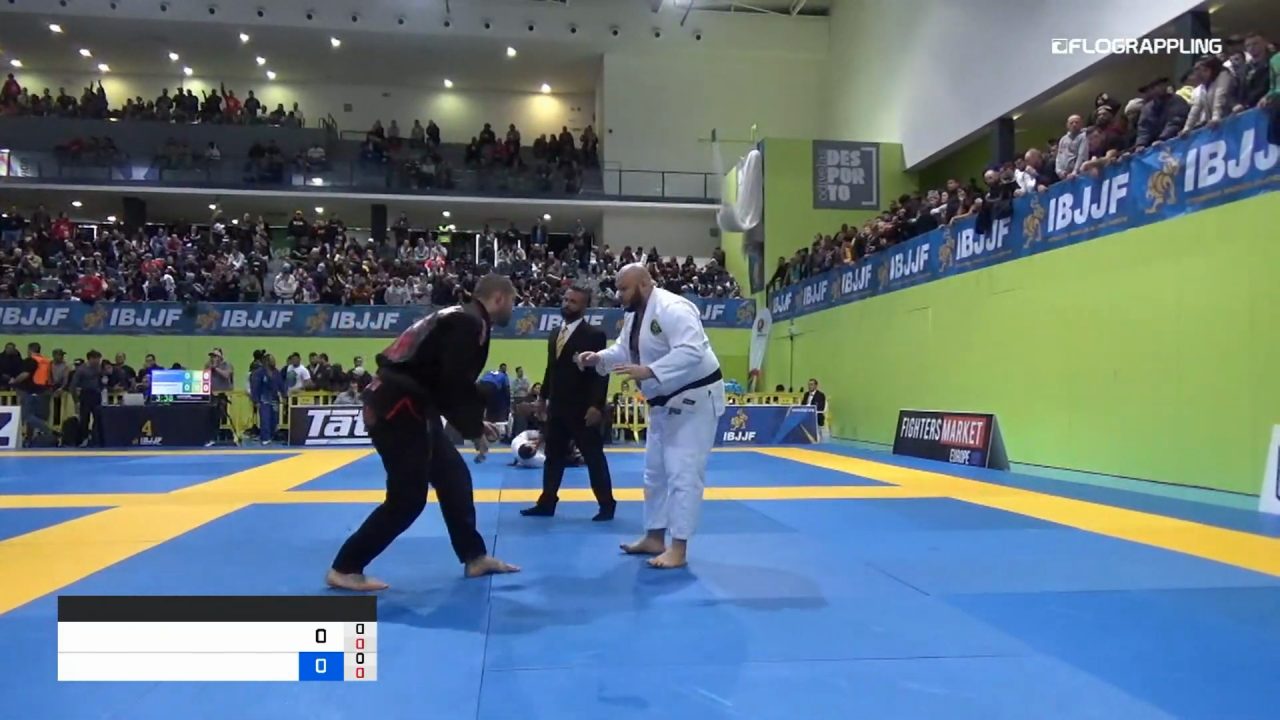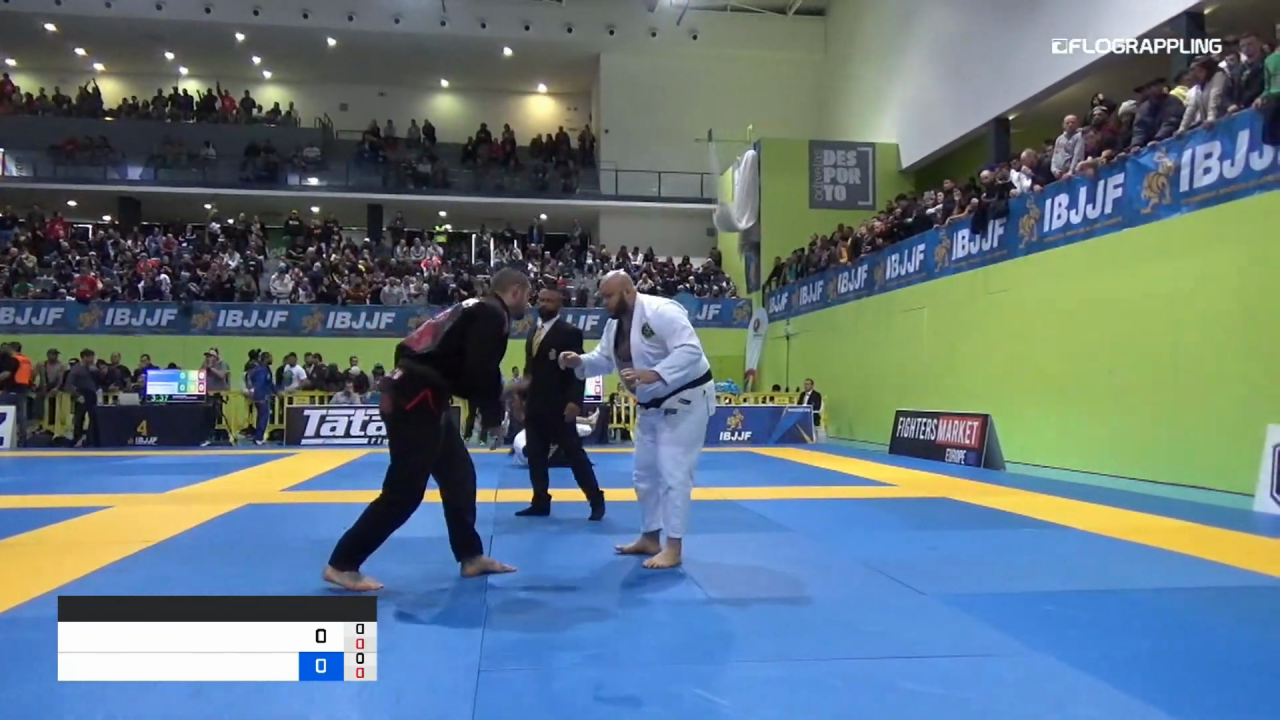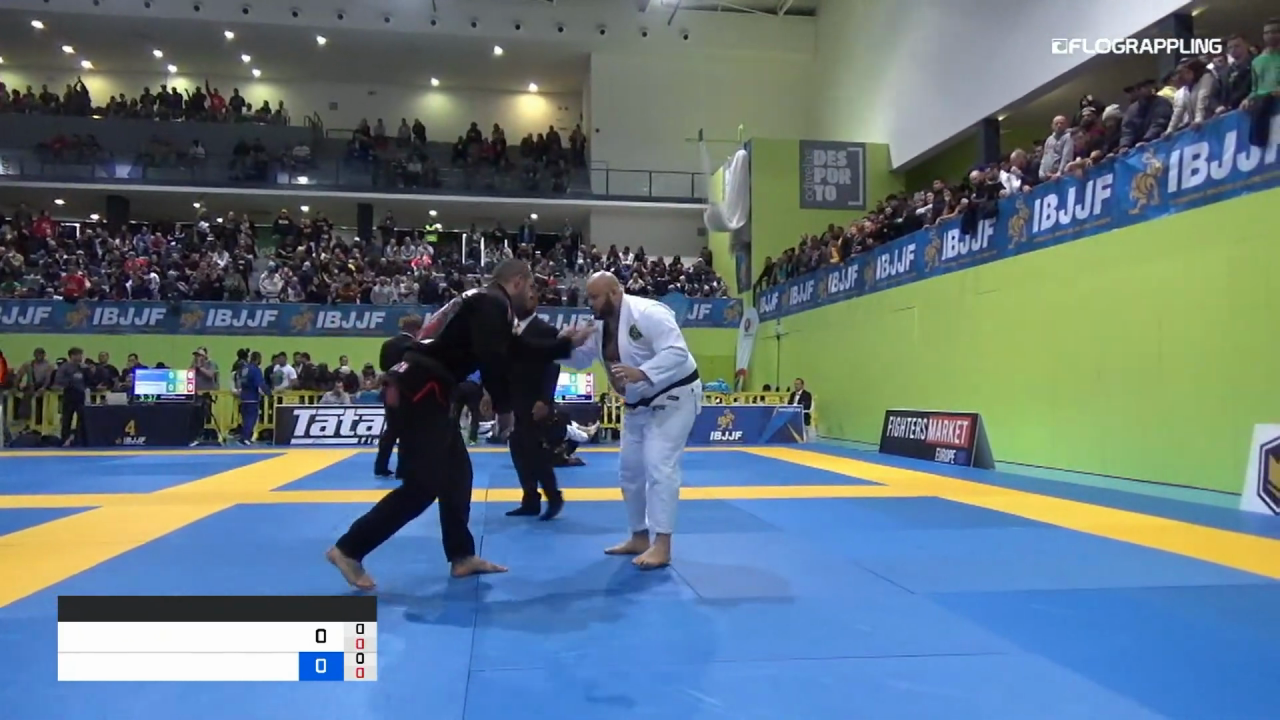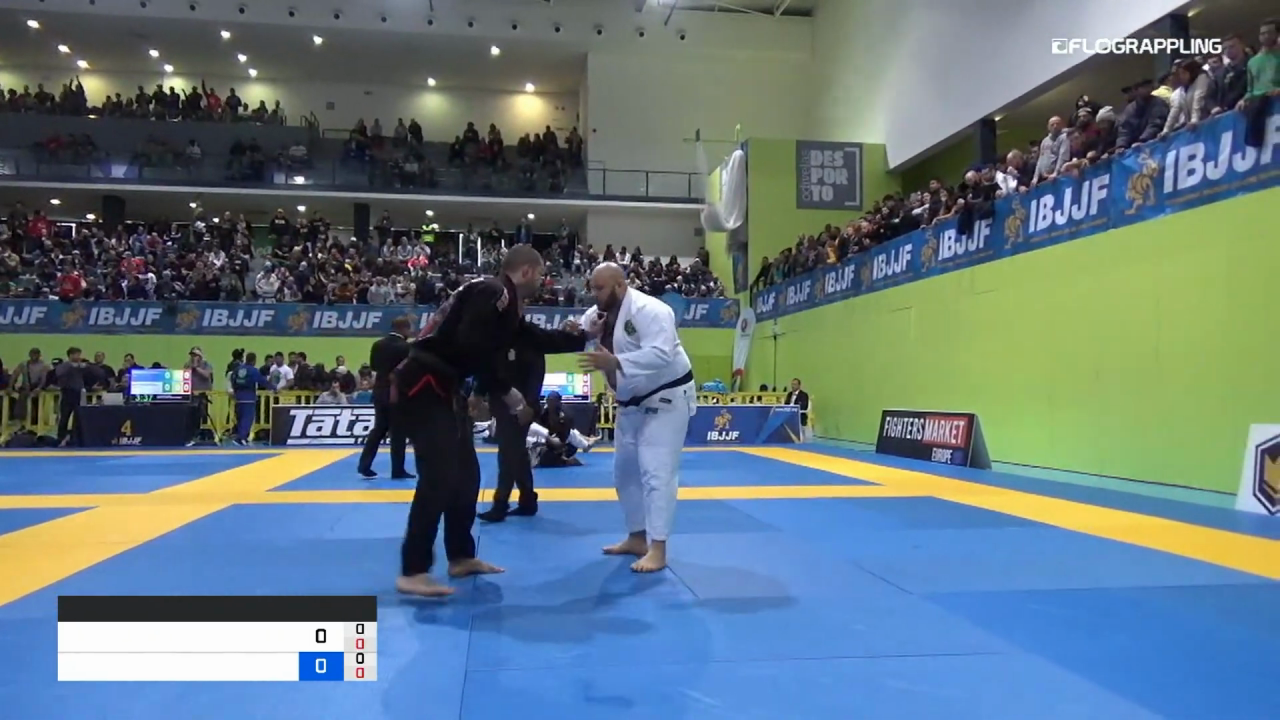
dt=0.2s
person 1, frame 1
left shoulder: (457, 319)
right shoulder: (470, 324)
right elbow: (457, 384)
left wrist: (474, 423)
right wrist: (473, 430)
left hip: (406, 406)
right hip: (398, 407)
left knee: (454, 478)
right knee: (408, 496)
left ankle: (475, 556)
right ankle: (346, 568)
person 1, frame 2
left shoulder: (476, 311)
right shoulder: (493, 315)
right elbow: (480, 372)
left wrist: (492, 404)
right wrist: (494, 415)
left hip: (419, 396)
right hip: (415, 399)
left knee: (459, 476)
right knee: (404, 491)
left ankle: (472, 557)
right ankle: (343, 564)
person 1, frame 3
left shoulder: (482, 304)
right shoulder: (495, 305)
left elbow: (512, 351)
right elbow: (490, 357)
left wrist: (567, 344)
right wrist: (504, 408)
left hip: (420, 387)
right hip: (420, 390)
left knee: (456, 474)
right knee: (424, 482)
left ankle: (461, 556)
right ankle: (349, 550)
person 1, frame 4
left shoulder: (502, 301)
right shoulder: (494, 292)
right elbow: (472, 344)
right wrist: (504, 390)
left hip: (437, 387)
right hip: (423, 386)
left knee: (465, 473)
right knee: (441, 477)
left ankle: (461, 557)
right ankle: (414, 571)
person 2, frame 1
left shoulder: (673, 309)
right shoulder: (635, 315)
left elbow: (690, 353)
right elbow: (624, 349)
left wrist: (648, 371)
right wrist: (598, 358)
left hip: (695, 398)
right hip: (666, 402)
left knee: (683, 471)
right knee: (656, 470)
left ankle: (678, 547)
right ankle: (655, 537)
person 2, frame 2
left shoulder: (661, 312)
right shoulder: (616, 324)
left elbow: (690, 350)
right elbow: (604, 359)
left wrist: (655, 374)
right wrist: (579, 361)
left hip: (685, 398)
right hip: (653, 405)
left knee: (674, 471)
right knee: (645, 471)
left ankle: (673, 547)
right ankle: (650, 537)
person 2, frame 3
left shoulder: (649, 314)
right shoulder: (600, 324)
left elbow: (676, 352)
right elbow: (581, 357)
left wrist: (642, 373)
left hip: (673, 397)
right hip: (639, 405)
left knee: (660, 466)
right knee: (630, 471)
left ankle: (661, 544)
right ankle: (639, 537)
person 2, frame 4
left shoulder: (648, 310)
right shoulder: (600, 313)
left elbow: (659, 354)
left wrist: (613, 361)
right wrist: (583, 333)
left hip: (667, 398)
right hip: (632, 403)
left knee: (656, 471)
right knee: (625, 472)
left ankle: (657, 548)
right ankle: (637, 537)
person 3, frame 1
left shoulder: (593, 335)
right shoulder: (556, 333)
left elbow: (600, 373)
left wrist: (596, 406)
right wrist: (544, 397)
left hip: (582, 409)
right hip: (558, 407)
left knee: (593, 456)
right knee: (553, 455)
left ankle: (607, 504)
right ankle: (547, 503)
person 3, frame 2
left shoulder: (570, 332)
right shoulder: (534, 332)
left wrist: (574, 401)
right wrist: (523, 397)
left hip: (558, 407)
right hip: (535, 406)
left knee: (573, 453)
right knee: (535, 455)
left ankle: (596, 499)
right ankle: (540, 502)
person 3, frame 3
left shoulder: (545, 331)
left elbow: (551, 368)
left wrist: (544, 401)
left hip: (534, 404)
right hip: (512, 403)
left knee: (534, 450)
right knee: (519, 453)
left ankle: (554, 497)
right ankle: (531, 500)
person 3, frame 4
left shoulder: (529, 333)
left elbow: (536, 373)
left wrist: (529, 403)
left knee: (510, 452)
right knee: (513, 452)
left ankle: (500, 506)
right ankle: (527, 502)
